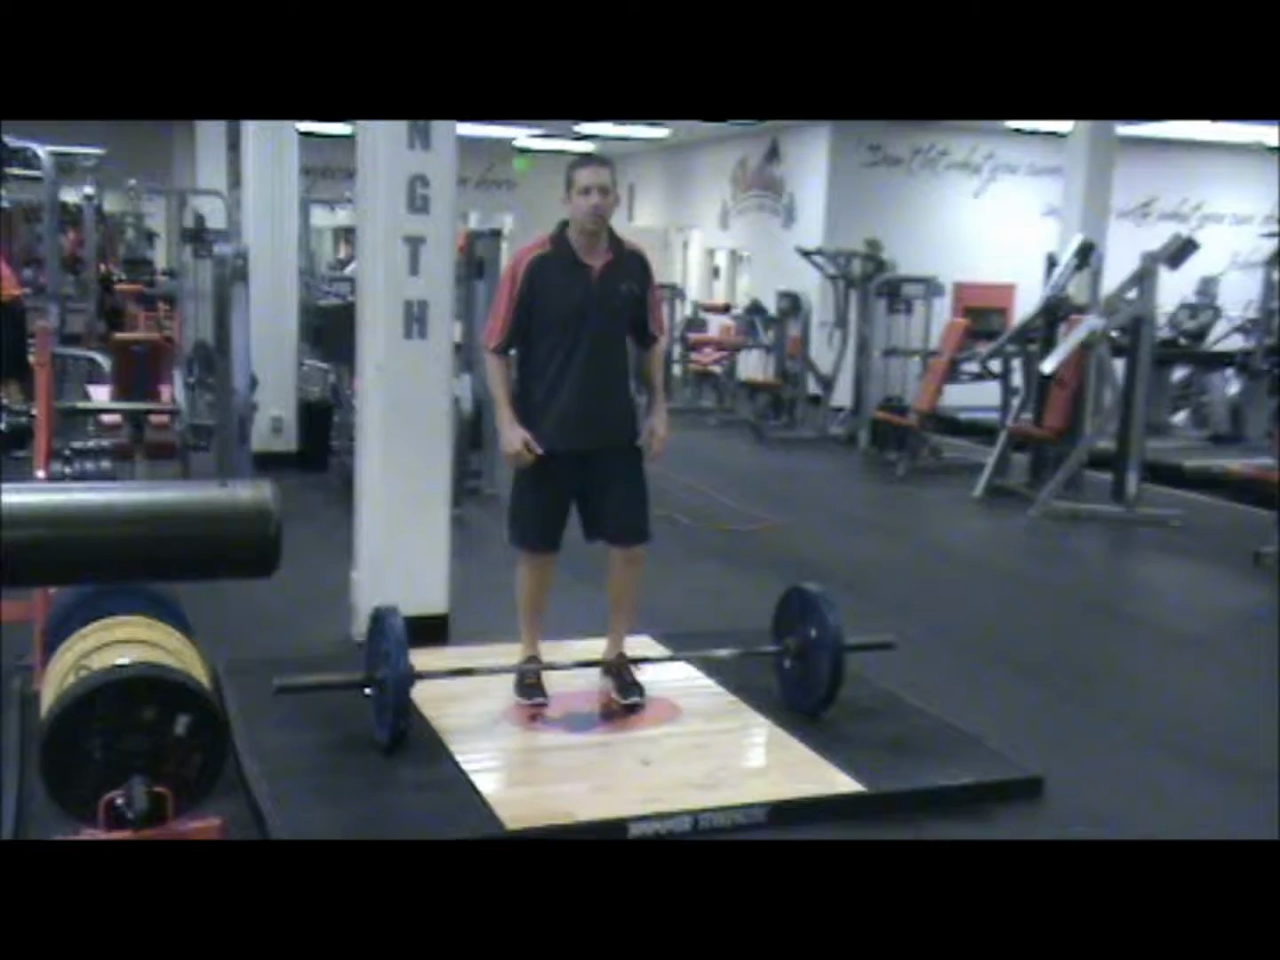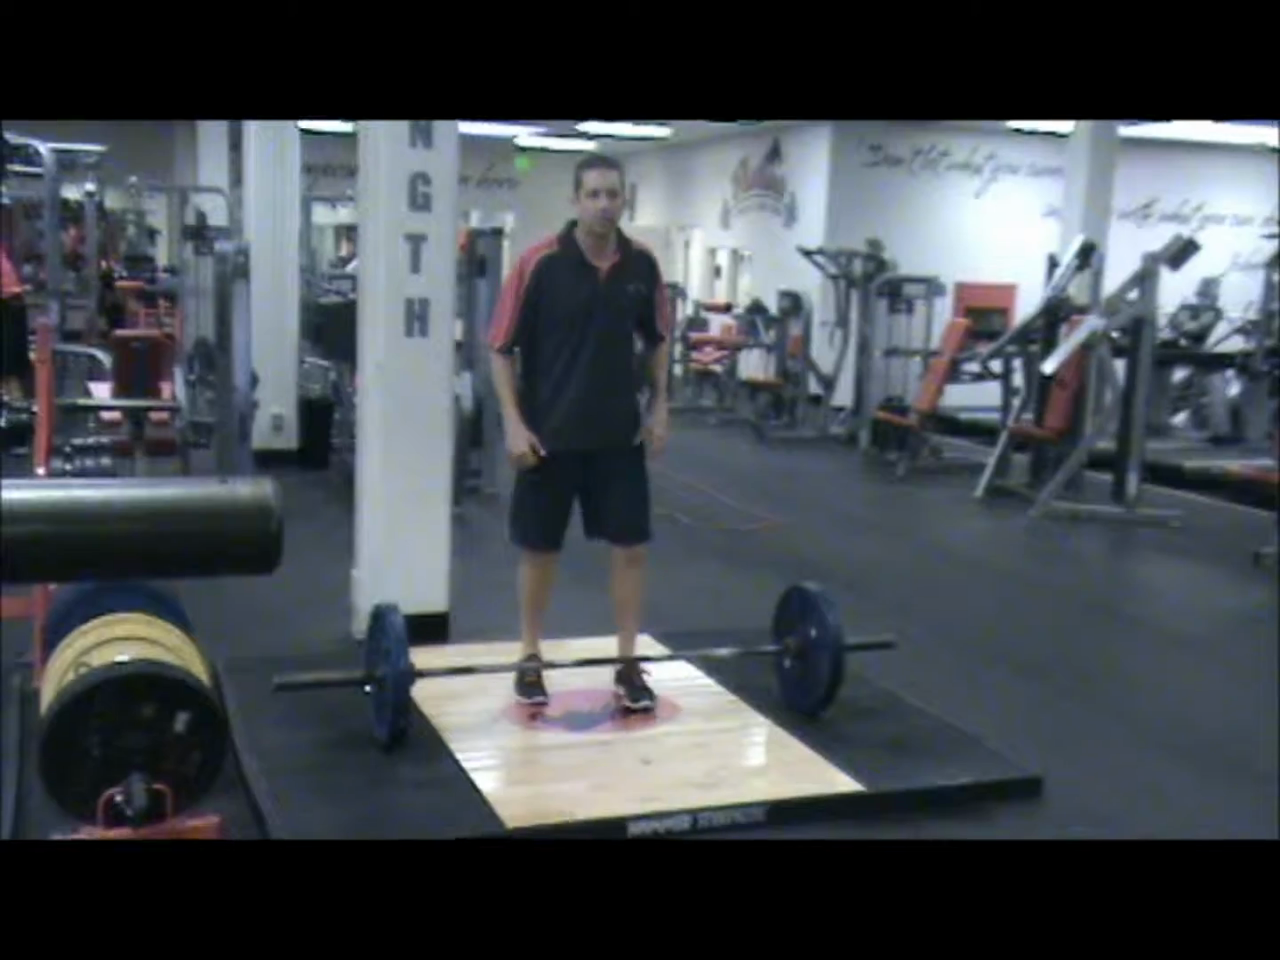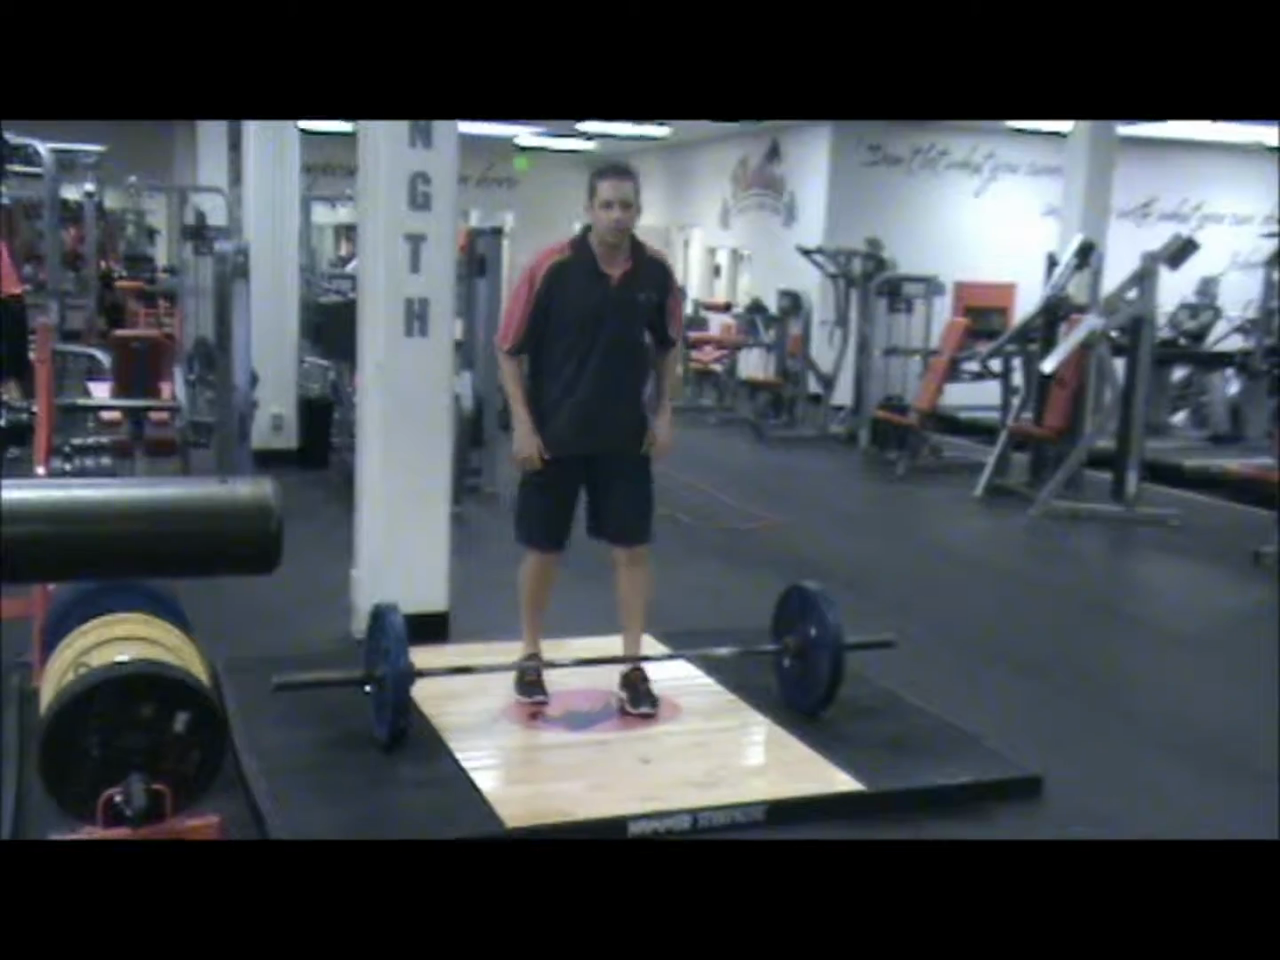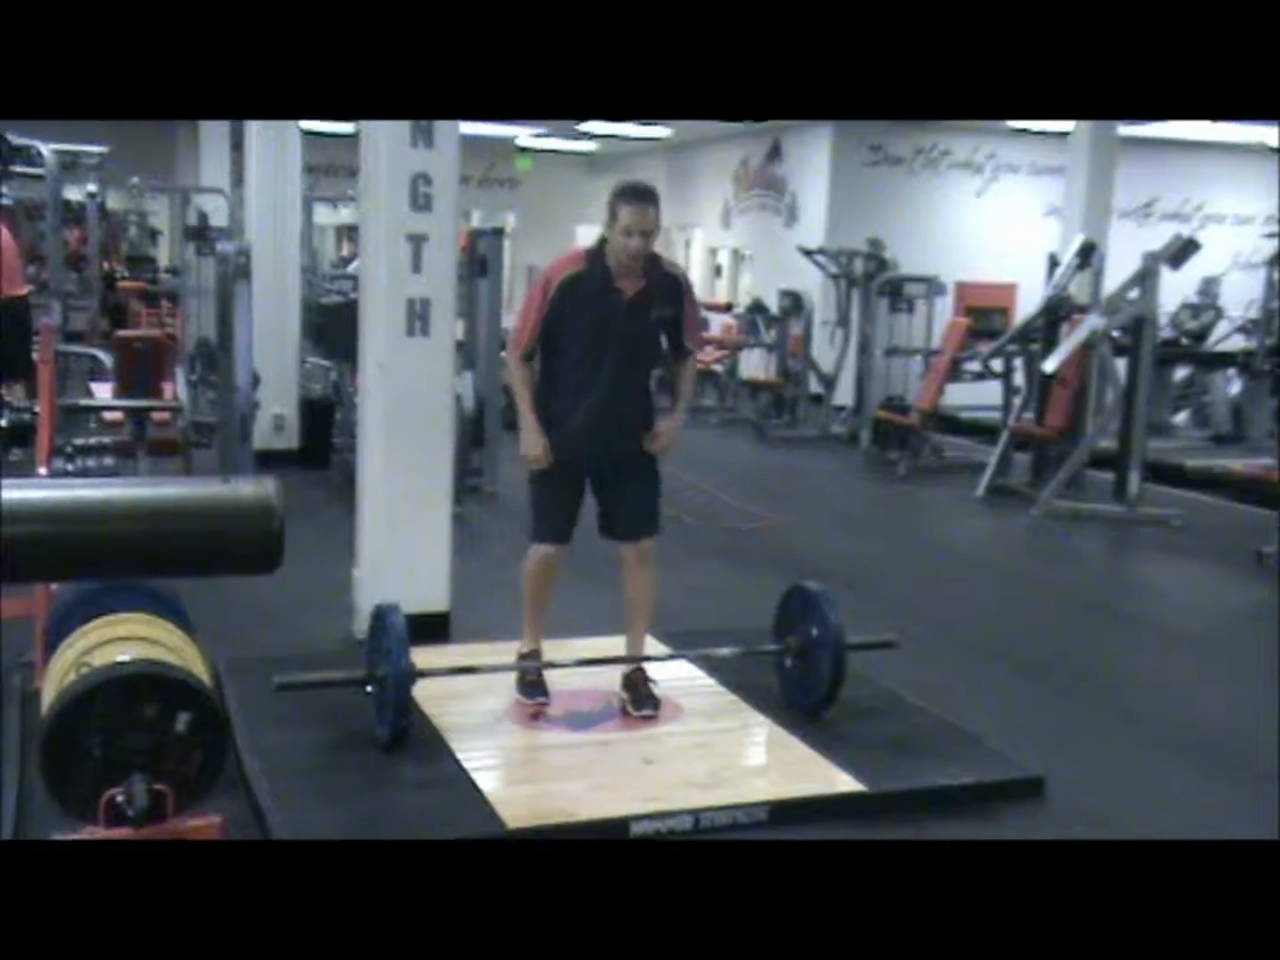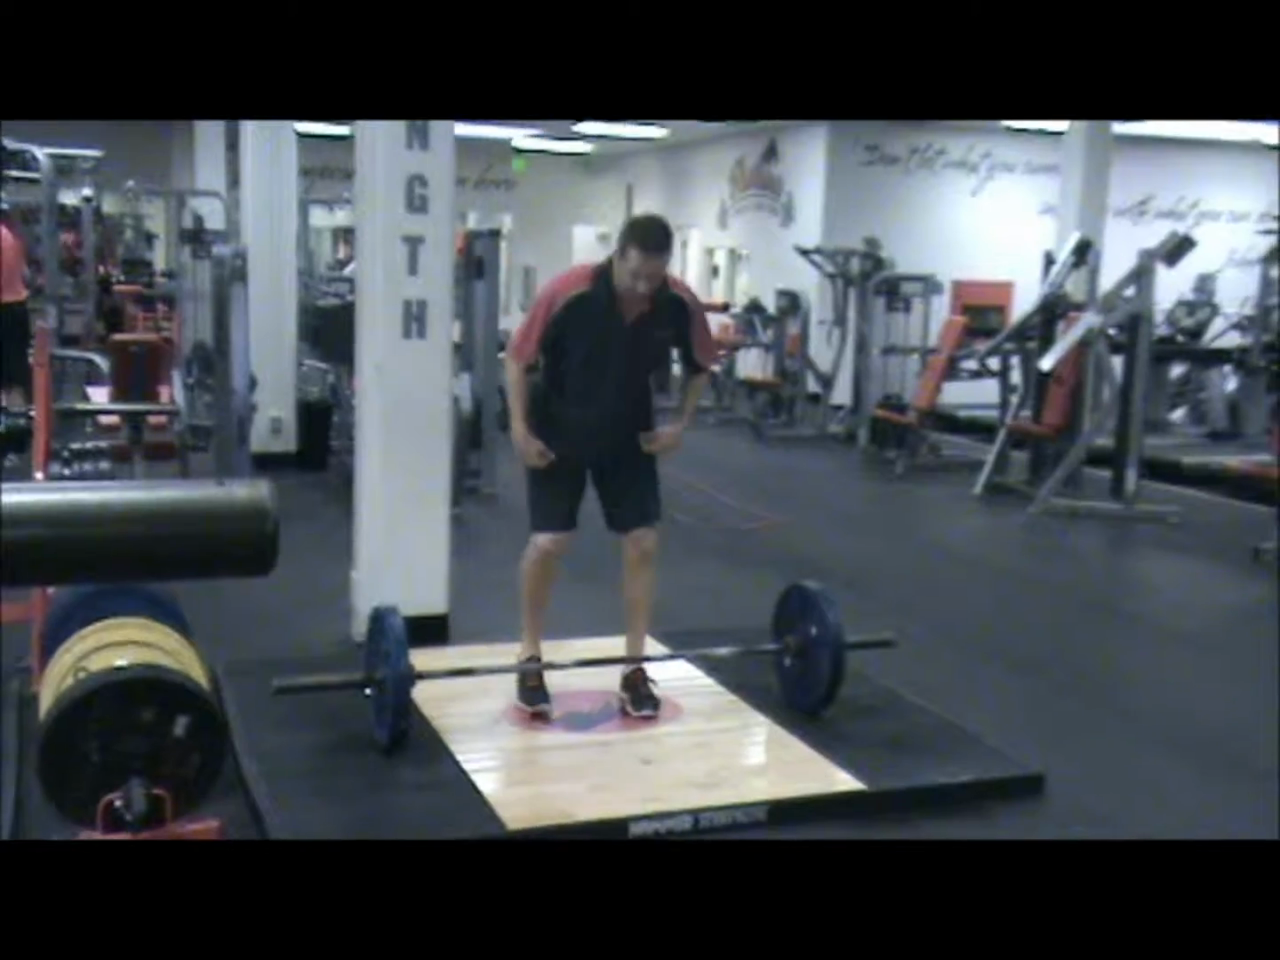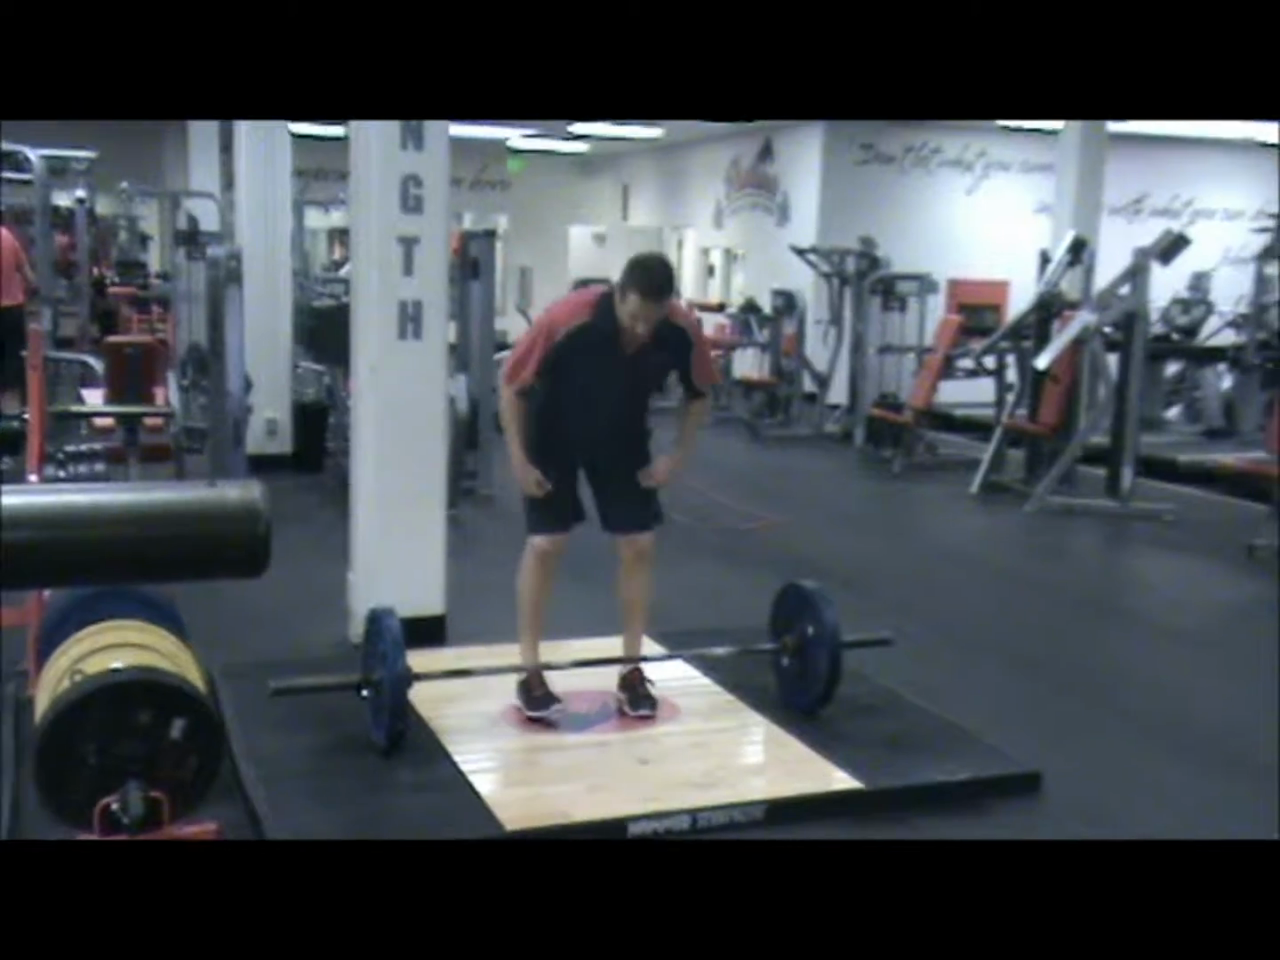
dt=0.1s
person 1, frame 1
left shoulder: (635, 265)
right shoulder: (532, 264)
left elbow: (651, 342)
right elbow: (495, 349)
left wrist: (658, 408)
right wrist: (507, 421)
left hip: (615, 434)
right hip: (545, 435)
left knee: (629, 548)
right knee: (537, 551)
left ankle: (615, 660)
right ankle: (529, 661)
person 1, frame 2
left shoulder: (643, 265)
right shoulder: (539, 264)
left elbow: (657, 340)
right elbow: (501, 349)
left wrist: (659, 405)
right wrist: (514, 422)
left hip: (618, 433)
right hip: (549, 435)
left knee: (631, 548)
right knee: (539, 550)
left ankle: (627, 663)
right ankle: (530, 659)
person 1, frame 3
left shoulder: (655, 271)
right shoulder: (549, 268)
left elbow: (667, 345)
right elbow: (507, 350)
left wrist: (663, 410)
right wrist: (522, 426)
left hip: (624, 437)
right hip: (553, 438)
left knee: (633, 550)
right knee: (542, 553)
left ankle: (632, 668)
right ankle: (529, 660)
person 1, frame 4
left shoulder: (673, 284)
right shoulder: (563, 277)
left elbow: (685, 354)
right elbow: (519, 354)
left wrist: (676, 413)
right wrist: (529, 427)
left hip: (631, 438)
right hip: (561, 438)
left knee: (640, 549)
right knee: (547, 549)
left ankle: (635, 669)
right ankle: (529, 655)
person 1, frame 5
left shoulder: (682, 304)
right shoulder: (567, 292)
left elbow: (700, 367)
right elbow: (517, 360)
left wrist: (680, 421)
right wrist: (521, 431)
left hip: (630, 438)
right hip: (557, 436)
left knee: (642, 545)
right knee: (548, 543)
left ankle: (633, 671)
right ankle: (529, 661)
person 1, frame 6
left shoulder: (684, 330)
right shoulder: (567, 319)
left elbow: (699, 394)
right elbow: (511, 384)
left wrist: (678, 454)
right wrist: (517, 459)
left hip: (625, 440)
right hip: (554, 439)
left knee: (639, 546)
right knee: (544, 544)
left ankle: (631, 671)
right ankle: (530, 670)
